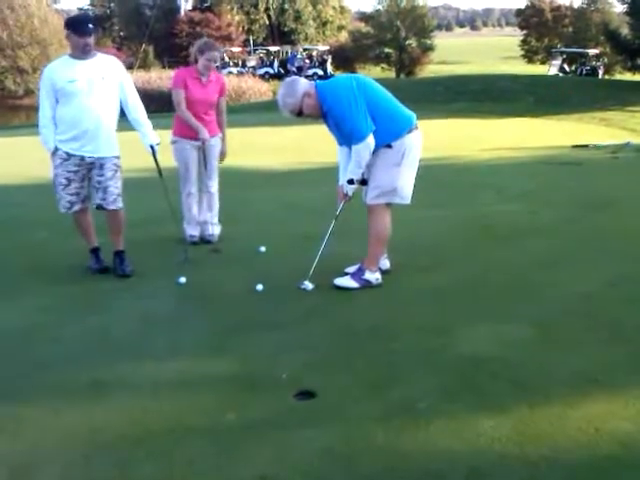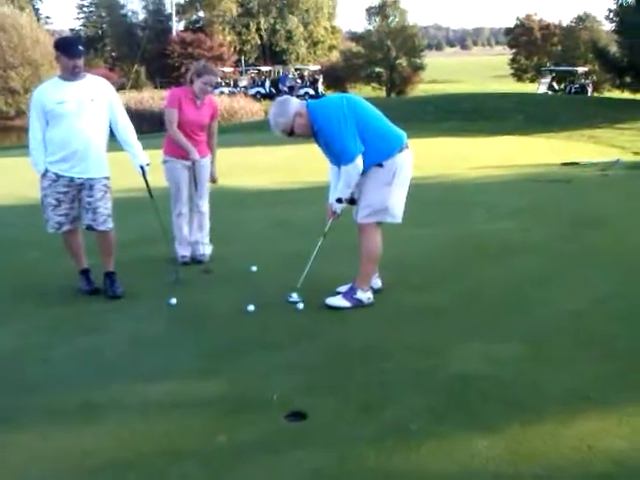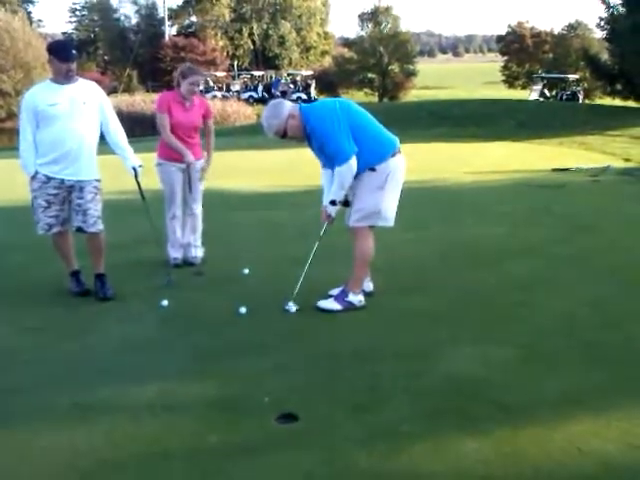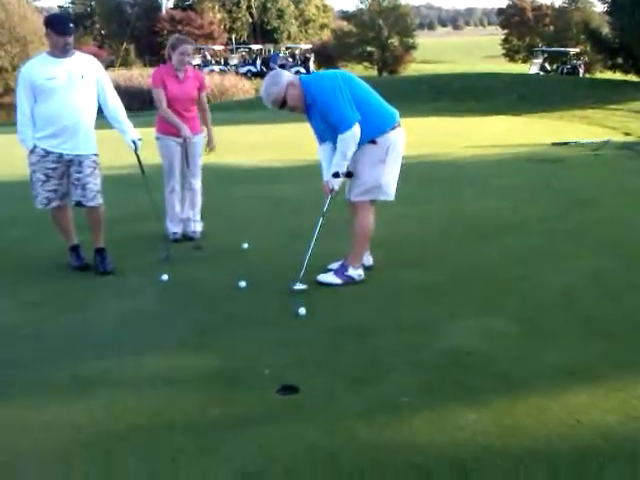
dt=0.4s
person 1, frame 1
left shoulder: (112, 65)
right shoulder: (53, 71)
left elbow: (132, 103)
right elbow: (46, 113)
left wrist: (149, 135)
right wrist: (51, 146)
left hip: (106, 150)
right hip: (69, 152)
left knee: (113, 204)
right knee: (77, 206)
left ankle: (119, 254)
right ankle: (94, 252)
person 1, frame 2
left shoulder: (102, 86)
right shoulder: (43, 93)
left elbow: (122, 124)
right elbow: (36, 135)
left wrist: (138, 155)
right wrist: (41, 169)
left hip: (95, 171)
right hip: (58, 173)
left knee: (104, 224)
right knee: (67, 226)
left ankle: (110, 275)
right ankle: (84, 273)
person 1, frame 3
left shoulder: (92, 90)
right shoulder: (34, 96)
left elbow: (112, 127)
right elbow: (27, 137)
left wrist: (129, 158)
right wrist: (31, 171)
left hip: (86, 174)
right hip: (48, 175)
left knee: (93, 227)
right knee: (57, 227)
left ankle: (100, 277)
right ankle: (74, 274)
person 1, frame 4
left shoulder: (90, 64)
right shoulder: (31, 70)
left elbow: (110, 101)
right elbow: (24, 111)
left wrist: (129, 131)
right wrist: (28, 144)
left hip: (84, 148)
right hip: (47, 150)
left knee: (93, 201)
right knee: (57, 202)
left ankle: (100, 250)
right ankle: (73, 248)
person 2, frame 1
left shoulder: (338, 95)
right shoulder: (327, 101)
left elbow: (364, 141)
right elbow: (346, 142)
left wrist: (352, 180)
right wrist: (343, 181)
left hip: (398, 141)
right hip: (386, 143)
left knee: (378, 204)
right knee: (376, 202)
left ankle: (370, 272)
right ankle: (379, 259)
person 2, frame 2
left shoulder: (329, 115)
right shoulder: (319, 119)
left elbow: (352, 163)
right elbow: (338, 161)
left wrist: (340, 199)
right wrist: (333, 199)
left hip: (389, 159)
right hip: (377, 162)
left knee: (369, 223)
right knee: (367, 221)
left ankle: (362, 291)
right ankle: (370, 278)
person 2, frame 3
left shoulder: (321, 117)
right shoulder: (312, 124)
left elbow: (347, 163)
right elbow: (329, 165)
left wrist: (334, 200)
right wrist: (327, 202)
left hip: (381, 164)
right hip: (369, 167)
left knee: (361, 227)
right knee: (359, 225)
left ankle: (353, 294)
right ankle: (362, 282)
person 2, frame 4
left shoulder: (324, 87)
right shoulder: (311, 100)
left elbow: (350, 131)
right elbow: (326, 140)
left wrist: (337, 172)
right wrist: (327, 177)
left hip: (382, 138)
right hip: (367, 141)
left knee: (362, 202)
right knee: (357, 200)
left ankle: (353, 268)
right ankle: (361, 256)
person 3, frame 1
left shoulder: (219, 81)
right shoulder: (181, 75)
left elbow: (221, 113)
right elbow: (180, 108)
left wrist: (223, 141)
right wrist: (199, 129)
left hip: (211, 138)
right hip: (185, 139)
left knee: (210, 184)
right knee: (189, 185)
left ankle: (210, 228)
right ankle: (192, 229)
person 3, frame 2
left shoulder: (212, 104)
right shoulder: (176, 95)
left elbow: (212, 136)
right elbow: (172, 128)
left wrist: (213, 165)
right wrist: (190, 149)
left hip: (201, 158)
right hip: (175, 159)
left knee: (201, 204)
right knee: (180, 205)
left ankle: (201, 247)
right ankle: (183, 249)
person 3, frame 3
left shoulder: (203, 104)
right shoulder: (165, 99)
left elbow: (210, 134)
right elbow: (165, 133)
left wrist: (207, 161)
right wrist: (184, 153)
left hip: (196, 161)
right hip: (170, 162)
left knee: (194, 206)
right knee: (174, 206)
left ankle: (193, 249)
right ankle: (175, 251)
person 3, frame 4
left shoulder: (197, 76)
right shoulder: (159, 74)
left elbow: (204, 108)
right elbow: (162, 108)
left wrist: (210, 134)
right wrist: (181, 127)
left hip: (195, 135)
right hip: (169, 136)
left knee: (193, 180)
right knee: (173, 181)
left ankle: (193, 224)
right ankle: (174, 226)
